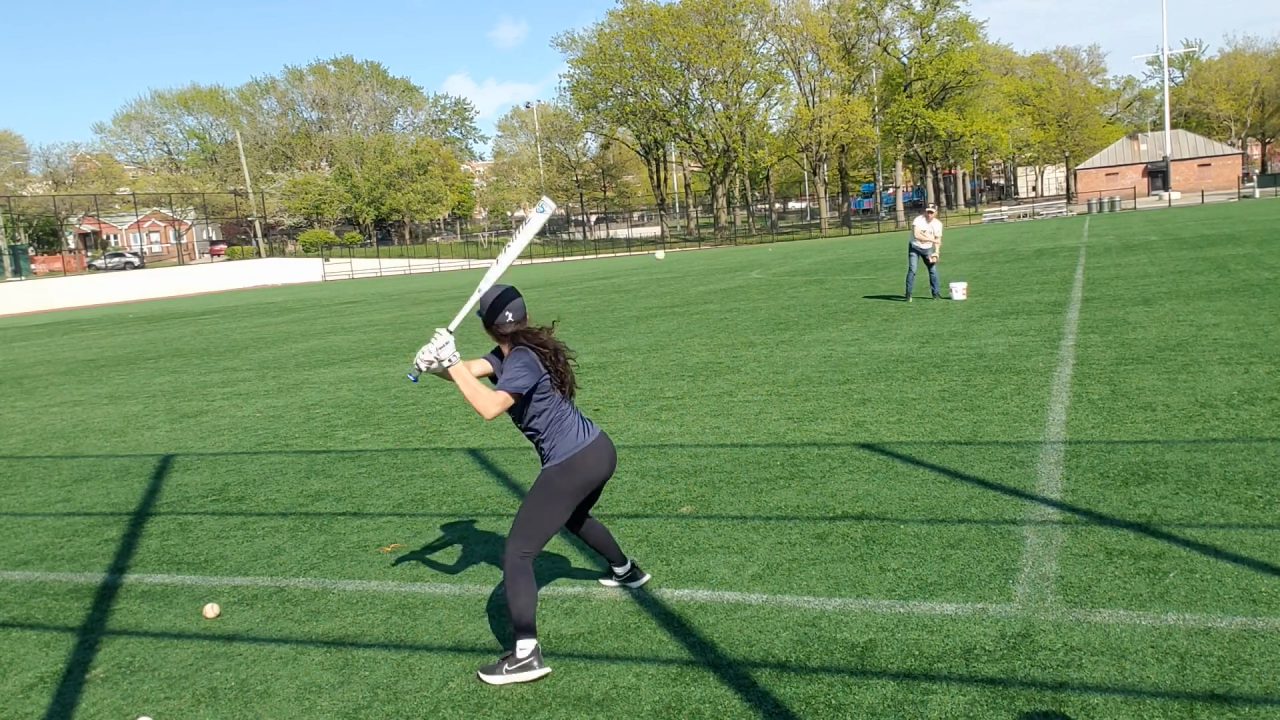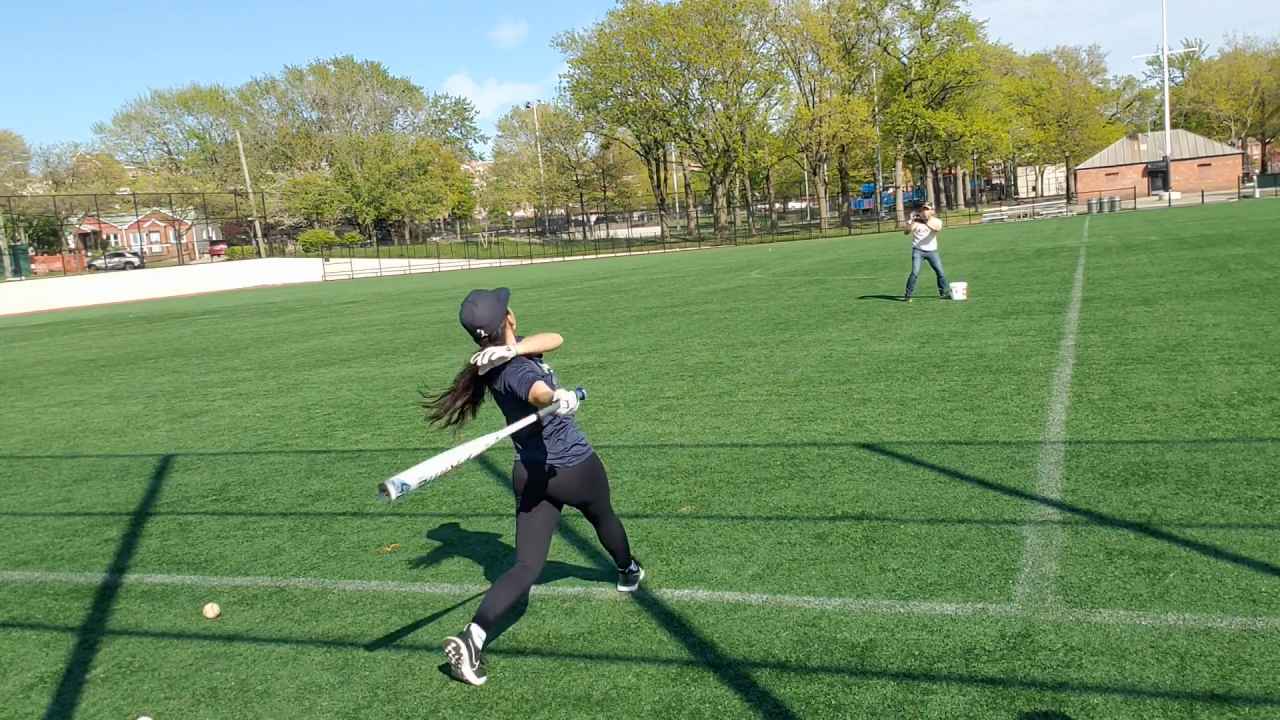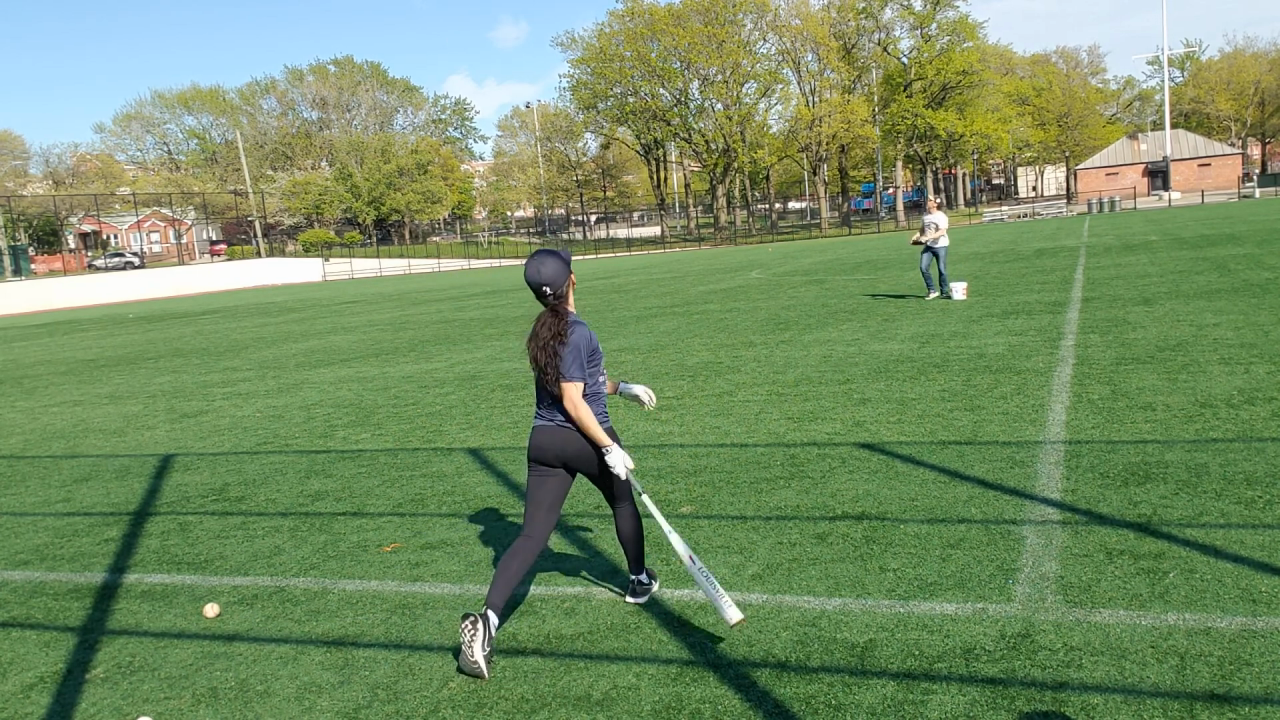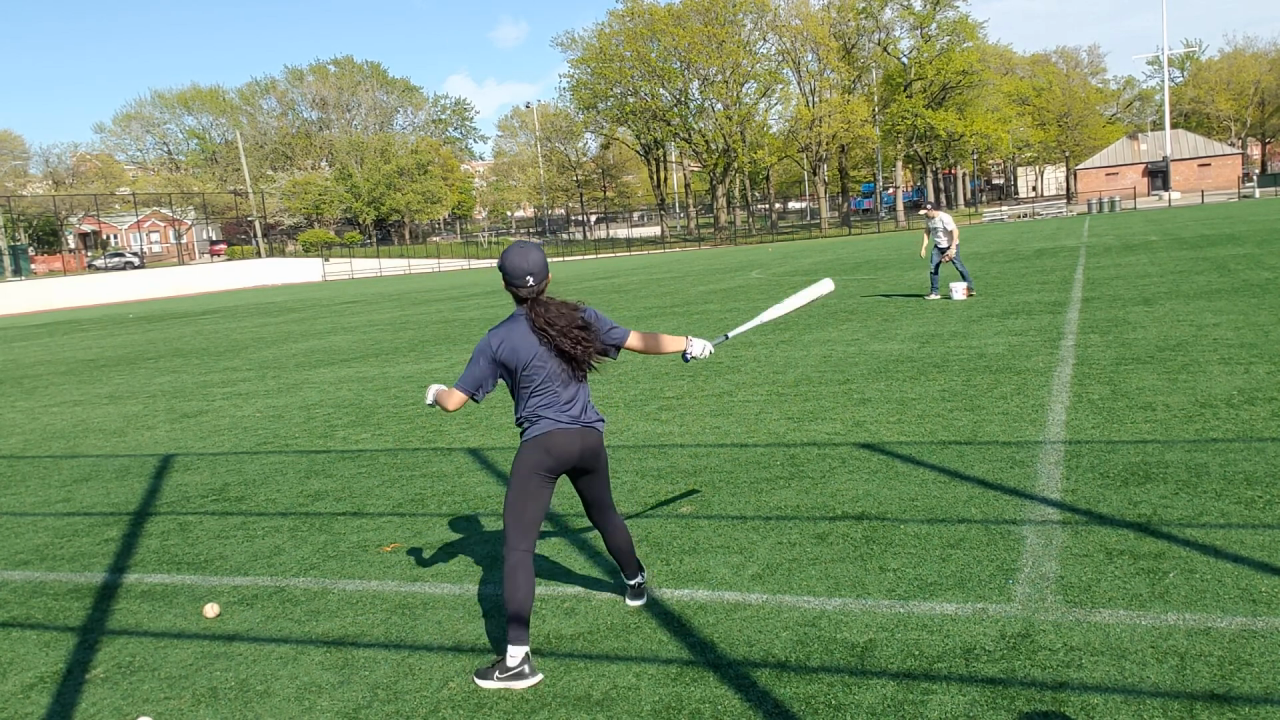
dt=0.5s
person 1, frame 1
left shoulder: (523, 361)
right shoulder: (518, 351)
left elbow: (489, 407)
right elbow: (475, 369)
left wrist: (449, 364)
right wrist: (438, 359)
left hip: (569, 466)
right hip: (599, 451)
left knee: (516, 555)
right knee: (578, 519)
left ankle: (526, 653)
right ankle: (626, 571)
person 1, frame 2
left shoulder: (495, 362)
right shoulder: (515, 369)
left elbow: (553, 340)
right elbow: (541, 393)
left wrist: (511, 349)
right wrist: (559, 399)
left hip: (531, 476)
right hip: (575, 469)
left knee: (526, 566)
right knee: (603, 516)
left ankle: (472, 638)
right ankle: (627, 572)
person 1, frame 3
left shoulder: (541, 329)
right shoulder: (575, 330)
right elbow: (573, 400)
left wrist: (621, 387)
right wrist: (610, 446)
left hip: (544, 441)
right hip: (585, 439)
left knee: (531, 537)
right knee: (623, 502)
left ankle: (485, 619)
right ankle: (639, 580)
person 1, frame 4
left shoulder: (497, 340)
right shoulder: (579, 317)
left elbow: (453, 401)
right elbow: (636, 341)
left wrist: (434, 392)
right wrist: (687, 343)
left hip: (542, 446)
right hip: (588, 439)
left knee: (517, 547)
right knee: (604, 515)
left ankle: (517, 659)
right ankle: (635, 582)
